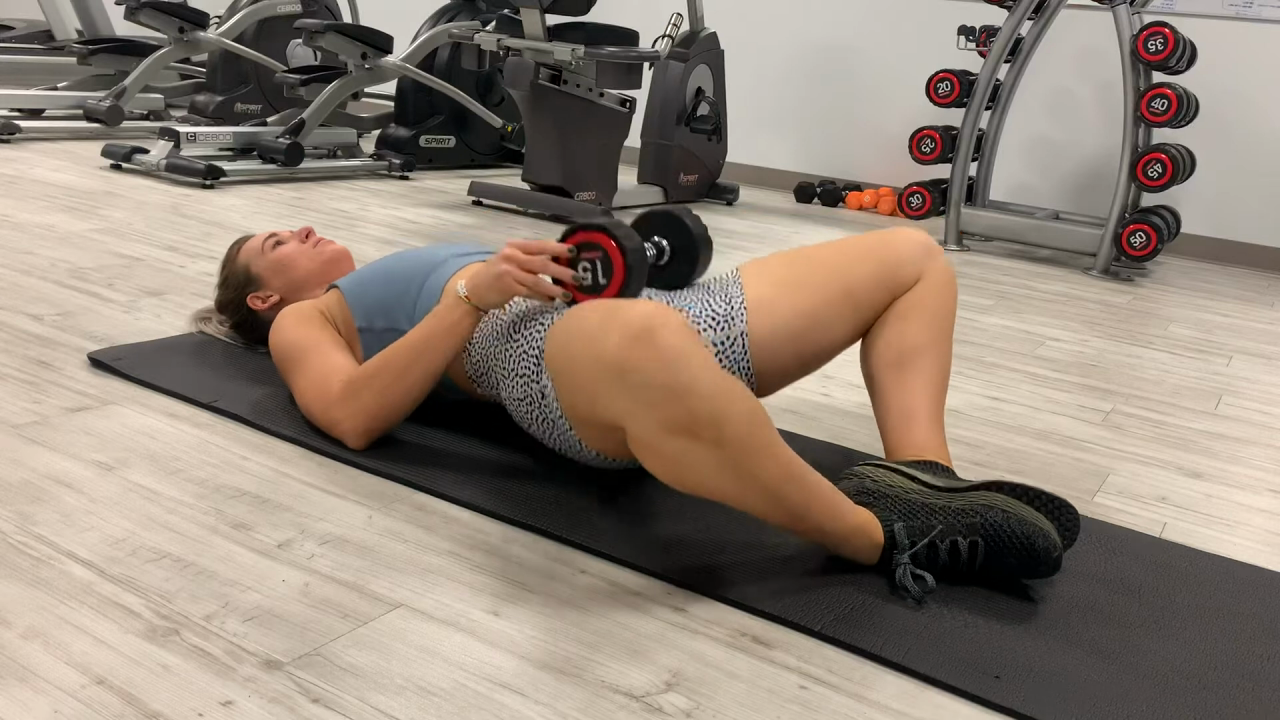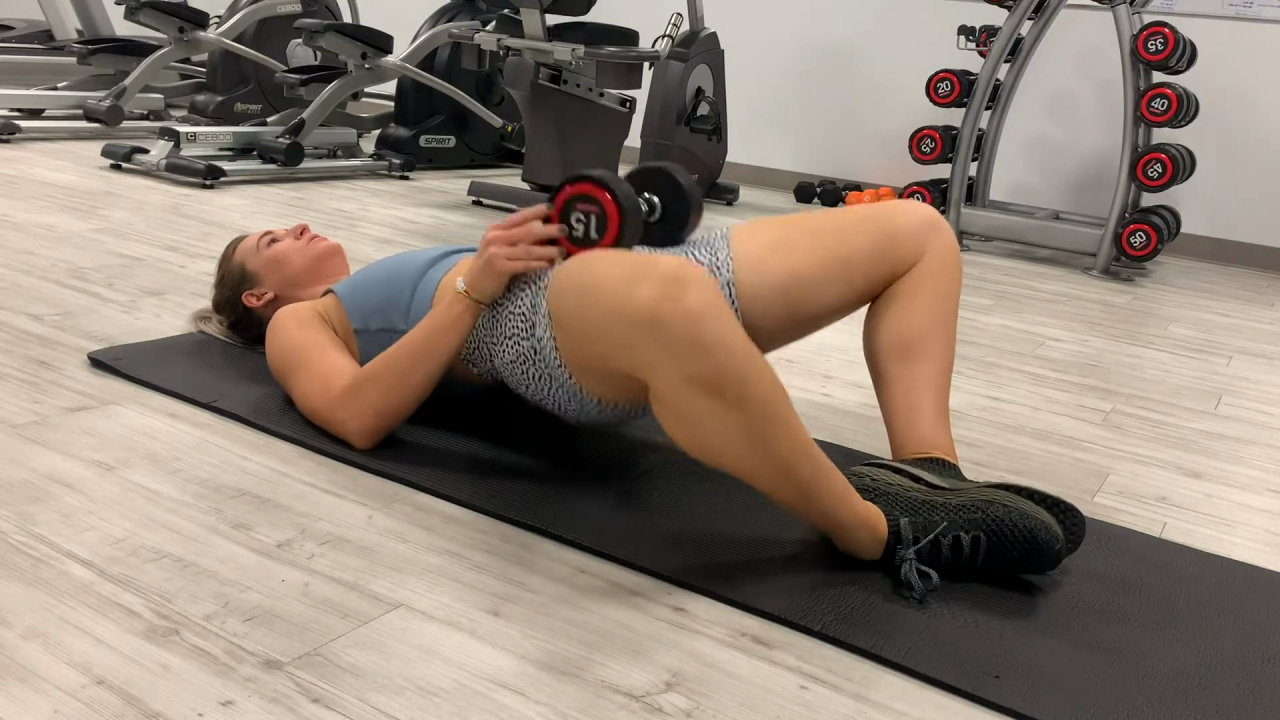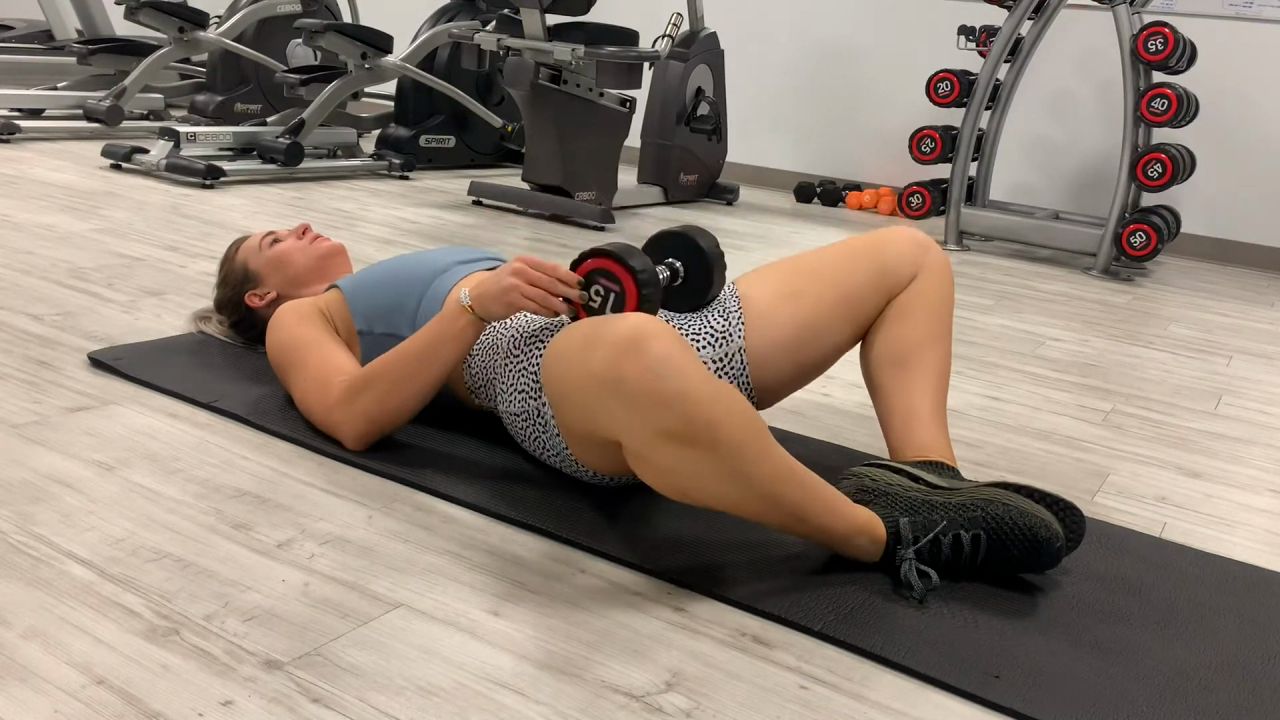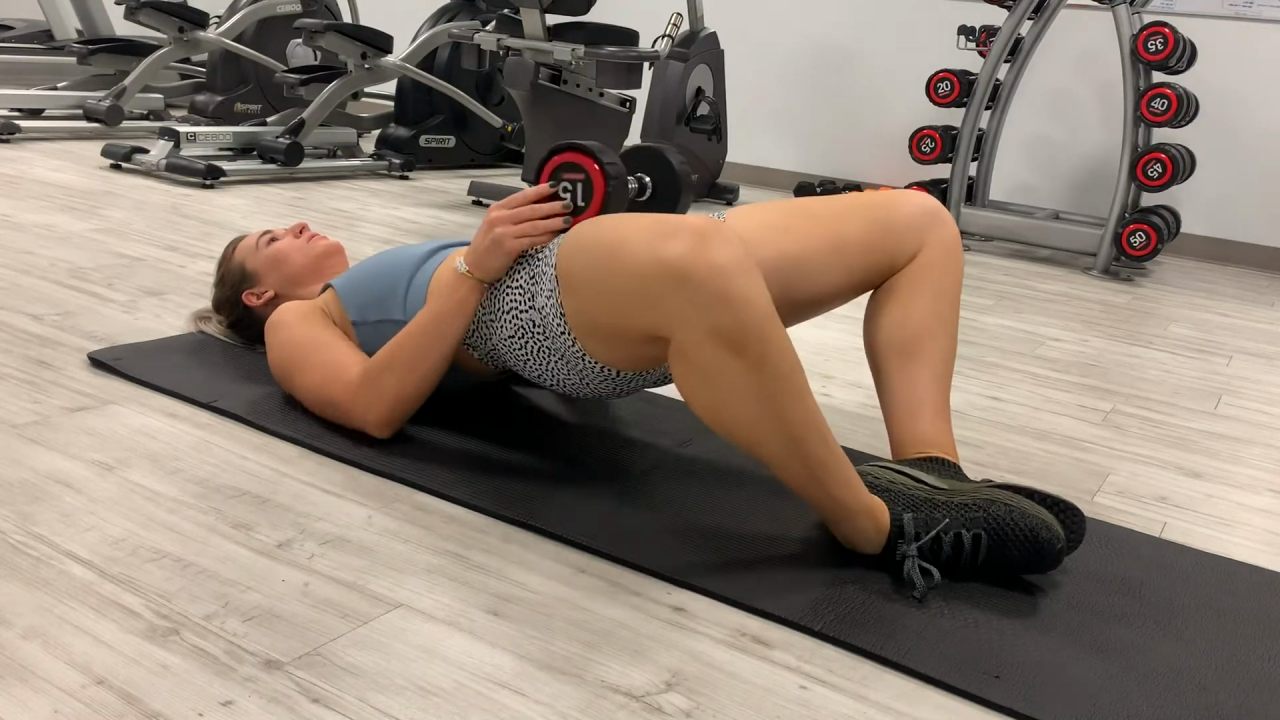
dt=1s
person 1, frame 1
left shoulder: (399, 283)
right shoulder: (303, 326)
right elbow: (354, 418)
right wrist: (472, 292)
left hip: (644, 311)
right hip: (539, 345)
left knee: (911, 255)
right knee: (645, 346)
left ankle: (915, 476)
right ankle: (881, 535)
person 1, frame 2
left shoulder: (393, 280)
right shoulder: (298, 326)
right elbow: (361, 417)
left wrist: (615, 234)
right wrist: (474, 284)
left hip: (637, 277)
right hip: (535, 313)
left knee: (914, 230)
right knee: (668, 302)
left ankle: (925, 474)
right ankle: (880, 532)
person 1, frame 3
left shoulder: (401, 280)
right shoulder: (300, 323)
right elbow: (355, 418)
right wrist: (477, 302)
left hip: (655, 327)
right hip: (538, 359)
left knee: (908, 254)
right knee: (637, 359)
left ankle: (923, 478)
right ankle: (881, 535)
person 1, frame 4
left shoulder: (389, 279)
right shoulder: (296, 327)
right elbow: (376, 407)
left wrist: (614, 220)
right wrist: (476, 264)
left hip: (629, 297)
right hip: (534, 296)
left knee: (917, 222)
right knee: (698, 259)
left ankle: (924, 472)
right ankle: (880, 527)
